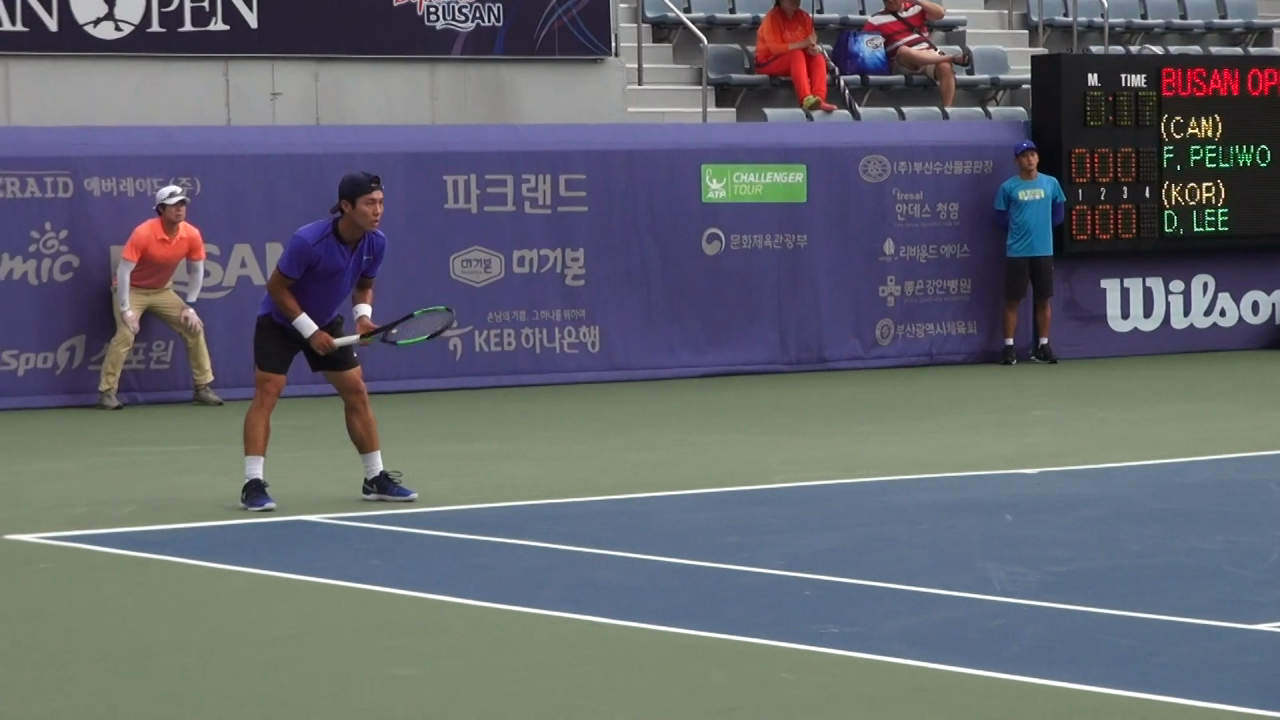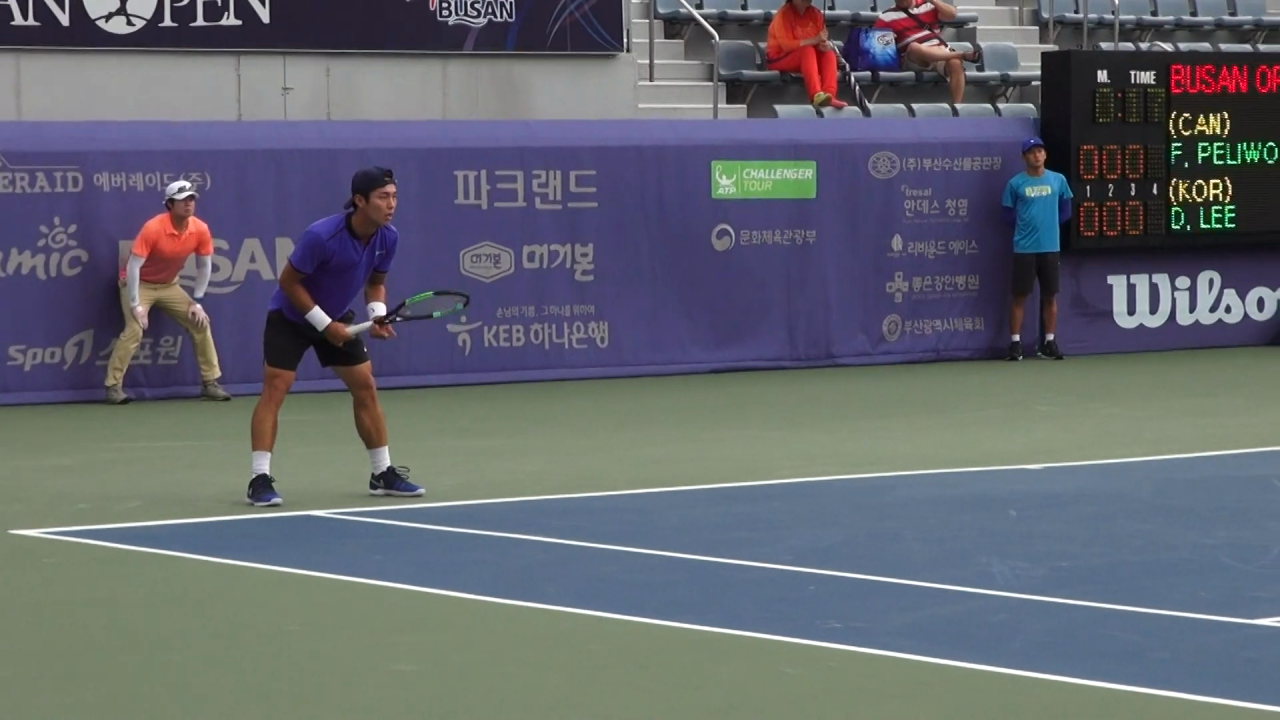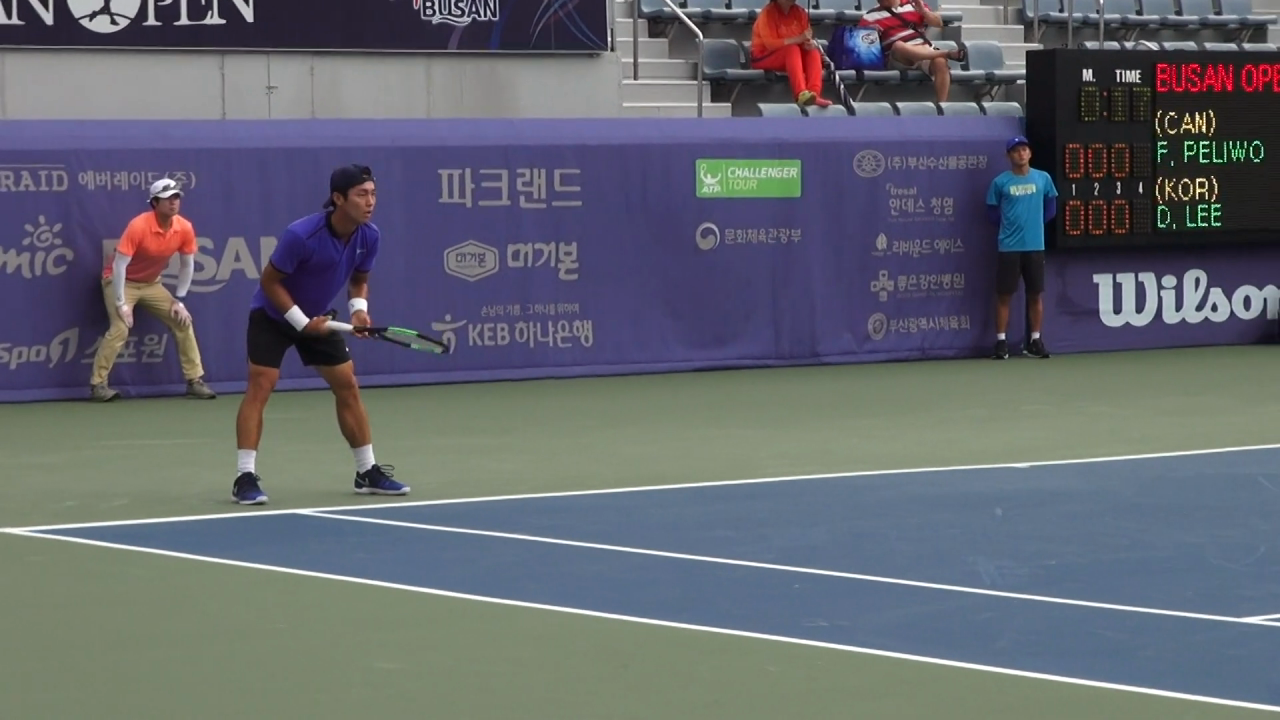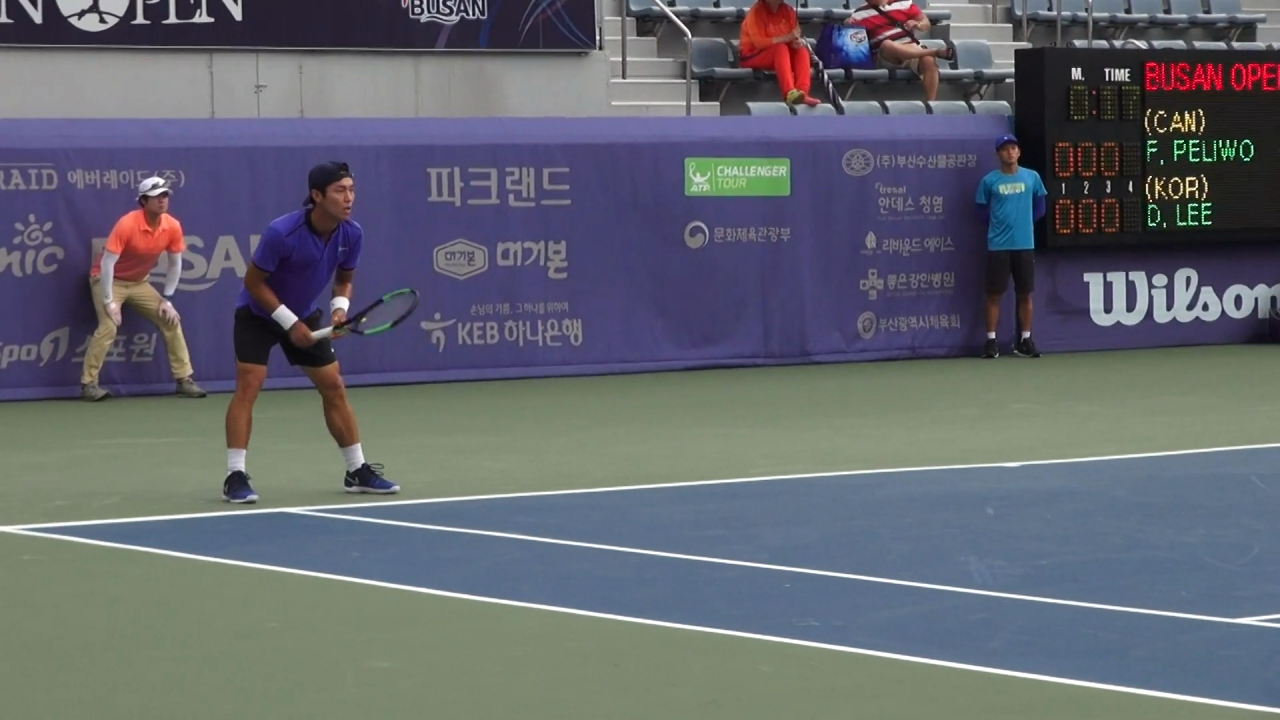
dt=0.2s
person 1, frame 1
left shoulder: (376, 242)
right shoulder: (308, 240)
right elbow: (276, 287)
left wrist: (363, 314)
right wrist: (310, 332)
left hip: (326, 322)
right hip: (280, 321)
left knee: (357, 392)
right knee: (266, 394)
left ankle: (376, 479)
right ankle: (253, 484)
person 1, frame 2
left shoulder: (389, 238)
right shoulder: (321, 235)
right elbow: (288, 281)
left wrist: (377, 313)
right wrist: (324, 324)
left hip: (336, 317)
right hip: (290, 316)
left knee: (366, 387)
right knee: (275, 390)
left ankle: (383, 474)
right ankle: (260, 479)
person 1, frame 3
left shoulder: (370, 236)
right shoulder: (301, 234)
left elbow: (359, 280)
right elbow: (269, 281)
left wrist: (359, 309)
right wrist: (302, 322)
left hip: (318, 317)
right hip: (272, 314)
left knee: (348, 387)
right knee: (260, 388)
left ankle: (368, 472)
right ankle: (245, 478)
person 1, frame 4
left shoulder: (352, 234)
right shoulder: (281, 232)
left elbow: (344, 279)
right elbow: (253, 280)
left wrist: (340, 308)
right wrist: (290, 323)
left hip: (305, 316)
right hip: (258, 313)
left knee: (334, 387)
right knee: (248, 386)
left ankle: (358, 471)
right ankle: (236, 476)
person 2, frame 1
left shoulder: (1051, 183)
right shoulder: (1008, 187)
left elbow: (1058, 214)
right elbow: (1001, 218)
left wrist: (1041, 228)
right wrist: (1019, 230)
left hip: (1044, 250)
right hip: (1017, 252)
left knee: (1043, 300)
right knee: (1013, 300)
left ankle: (1043, 346)
right ankle: (1009, 347)
person 2, frame 2
left shoulder: (1058, 180)
right shoulder: (1015, 183)
left elbow: (1065, 210)
right elbow: (1008, 214)
left wrist: (1048, 225)
right wrist: (1025, 226)
left hip: (1050, 247)
right hip: (1024, 248)
left knee: (1050, 296)
right knee: (1019, 296)
left ankle: (1049, 341)
right ankle: (1015, 342)
person 2, frame 3
left shoulder: (1043, 178)
right shoulder: (1000, 182)
left elbow: (1050, 209)
right elbow: (993, 213)
left wrist: (1033, 223)
right wrist: (1010, 225)
left hip: (1035, 245)
right hip: (1009, 247)
left knee: (1035, 294)
right knee: (1004, 295)
left ankle: (1035, 341)
right ankle: (1001, 341)
person 2, frame 4
left shoulder: (1032, 177)
right shoulder: (989, 180)
left elbow: (1040, 207)
right elbow: (982, 211)
left wrist: (1022, 222)
right wrist: (1000, 224)
left hip: (1025, 244)
right hip: (998, 245)
left knee: (1025, 293)
right knee: (994, 294)
left ankle: (1025, 339)
right ankle: (991, 340)
person 3, frame 1
left shoulder: (192, 235)
right shoulder: (143, 233)
left elbow: (196, 271)
right elbow: (123, 271)
left wrist: (189, 306)
right wrist: (126, 309)
left hip: (162, 290)
right hip: (132, 289)
left knee: (194, 328)
right knee: (125, 334)
left ankle: (202, 387)
right ankle: (107, 392)
person 3, frame 2
left shoulder: (201, 230)
right shoulder: (153, 228)
left elbow: (204, 266)
right elbow: (133, 266)
left wrist: (196, 302)
right wrist: (136, 305)
left hip: (169, 285)
right hip: (140, 284)
left knee: (200, 323)
right knee: (135, 329)
left ankle: (210, 383)
right ankle: (113, 386)
person 3, frame 3
left shoulder: (185, 228)
right shoulder: (138, 226)
left elbow: (187, 265)
right elbow: (119, 265)
left wrist: (179, 300)
right wrist: (121, 304)
left hip: (152, 283)
right hip: (122, 282)
left knee: (183, 321)
right knee: (120, 328)
left ankle: (195, 381)
right ankle: (98, 385)
person 3, frame 4
left shoulder: (173, 227)
right shoulder: (127, 224)
left elbow: (175, 264)
right elbow: (107, 263)
left wrist: (167, 299)
right wrist: (109, 302)
left hip: (140, 282)
right hip: (108, 279)
left knee: (171, 320)
right knee: (108, 326)
left ankle: (184, 380)
right ankle: (89, 383)
